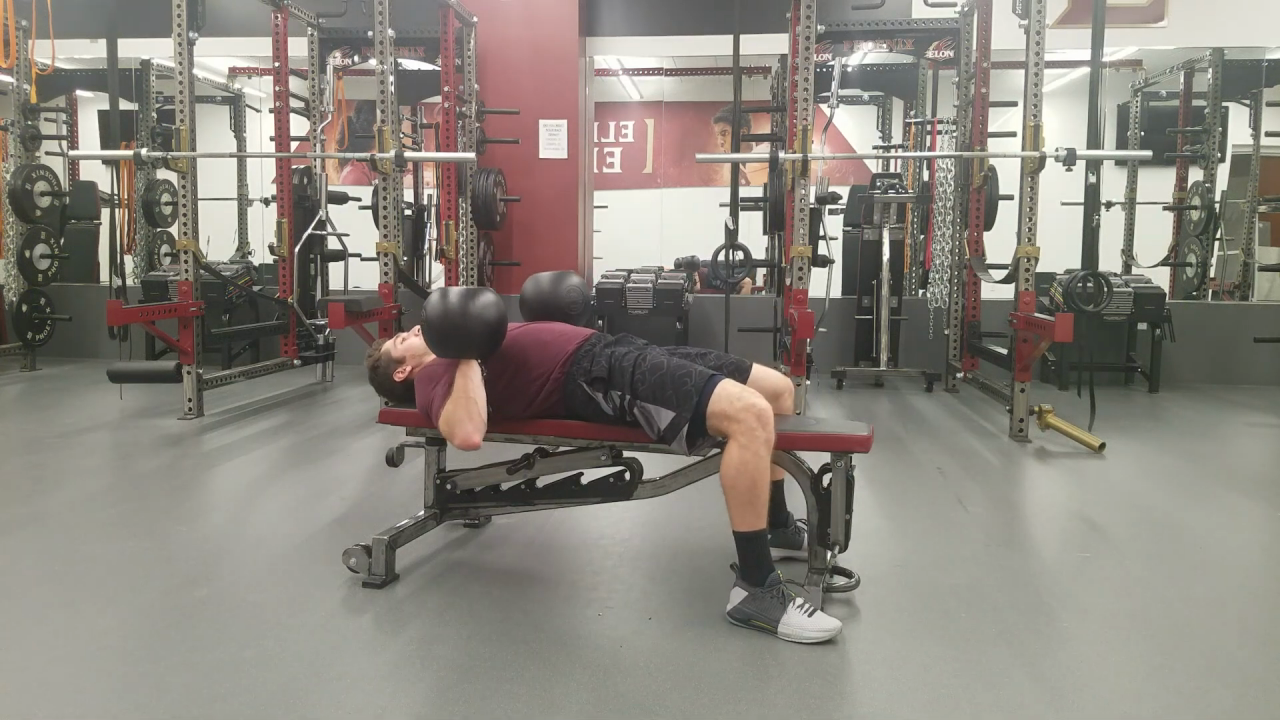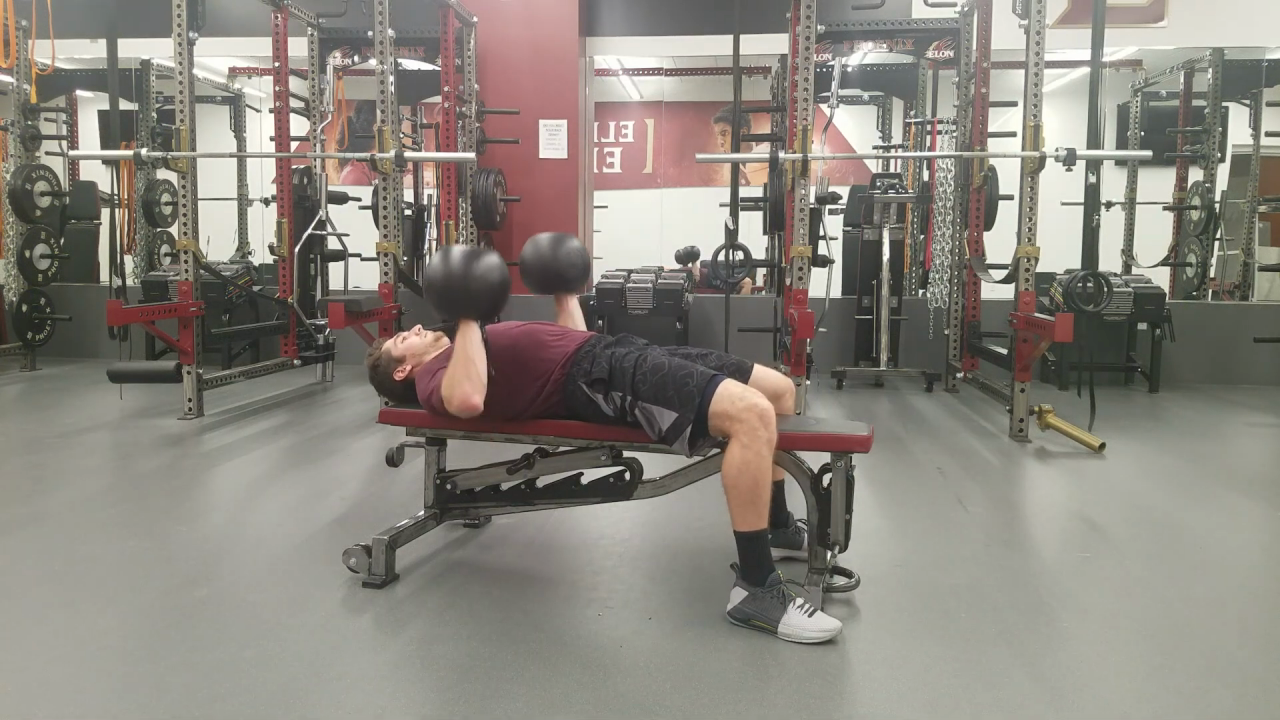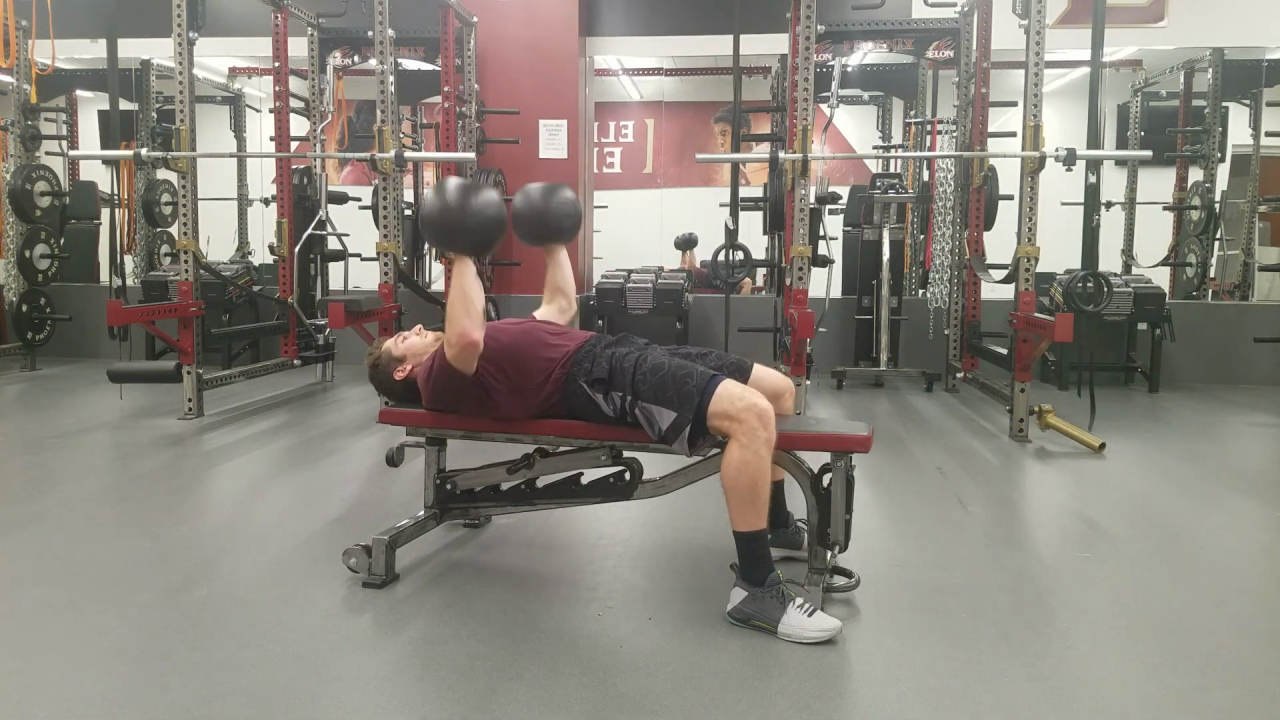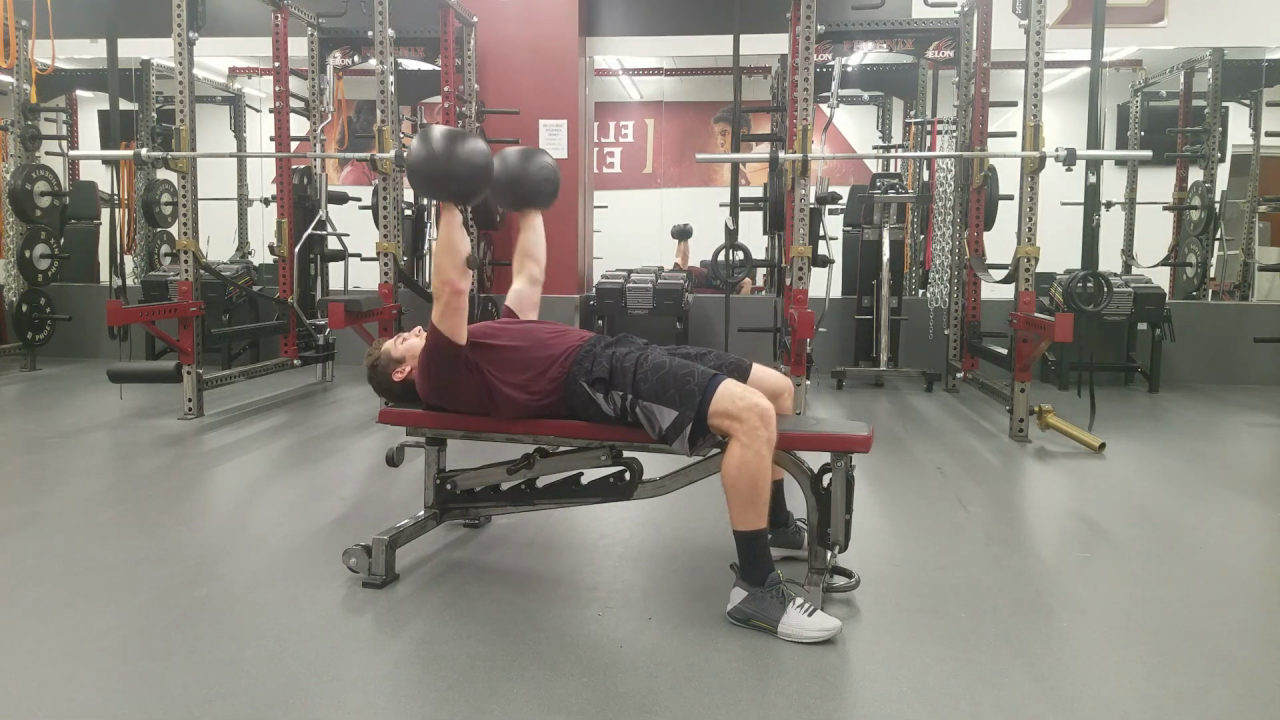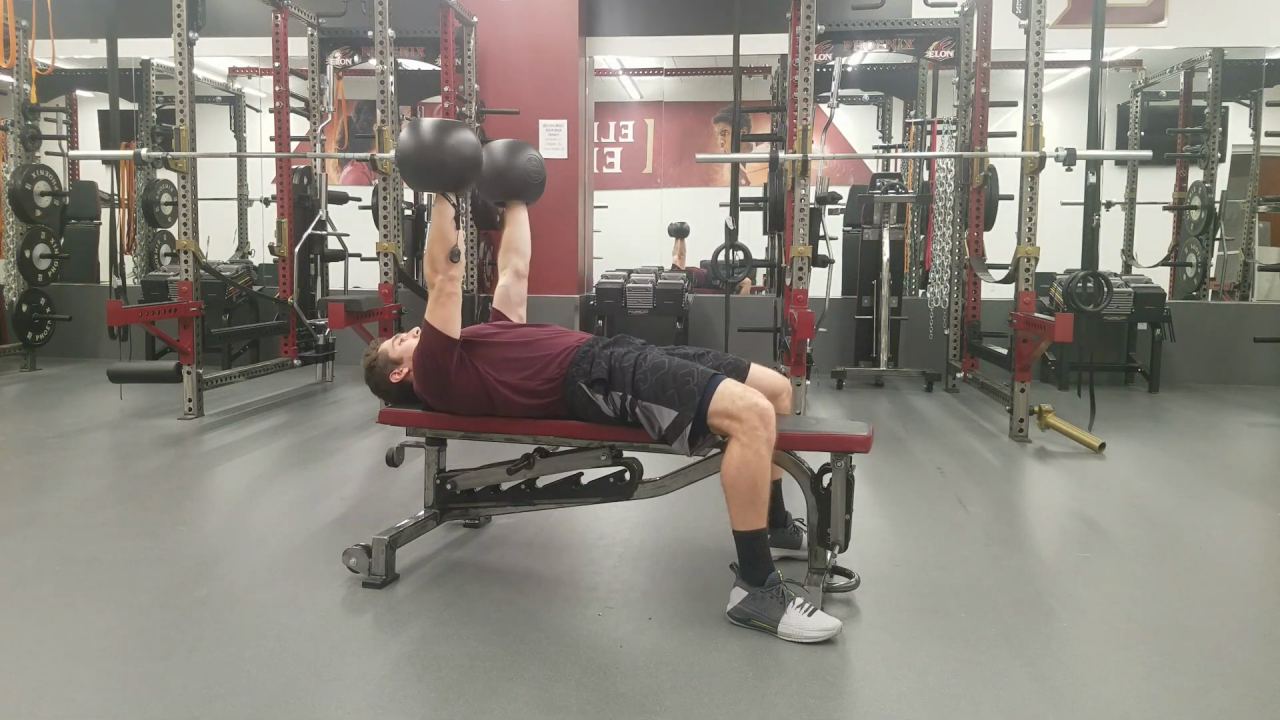
dt=0.2s
person 1, frame 1
left shoulder: (462, 363)
right shoulder: (433, 378)
right elbow: (467, 435)
left wrist: (565, 315)
right wrist: (465, 353)
right hip: (597, 378)
left knee: (777, 390)
right knee: (750, 415)
left ankle: (778, 527)
right ankle: (757, 590)
person 1, frame 2
left shoulder: (461, 353)
right shoulder: (437, 376)
right elbow: (467, 400)
left wrist: (566, 290)
right wrist: (462, 316)
right hip: (597, 380)
left knee: (777, 389)
right knee: (752, 415)
left ankle: (778, 527)
right ankle: (757, 590)
person 1, frame 3
left shoulder: (482, 347)
right shoulder: (441, 382)
left elbow: (561, 306)
right elbow: (465, 339)
left wrist: (554, 243)
right wrist: (460, 257)
right hip: (595, 380)
left knee: (777, 391)
right knee: (752, 416)
left ankle: (777, 527)
right ankle: (757, 589)
person 1, frame 4
left shoulder: (477, 347)
right shoulder: (441, 377)
left elbow: (529, 278)
right elbow: (453, 290)
left wrist: (530, 208)
right wrist: (450, 205)
right hip: (596, 377)
left knee: (776, 390)
right knee: (752, 415)
left ankle: (777, 526)
right ankle: (757, 589)
person 1, frame 5
left shoulder: (474, 347)
right shoulder: (437, 375)
left elbow: (513, 274)
right elbow: (445, 281)
left wrist: (515, 201)
right wrist: (440, 195)
right hip: (594, 380)
left knee: (775, 390)
right knee: (751, 415)
left ankle: (776, 526)
right ankle: (756, 589)
